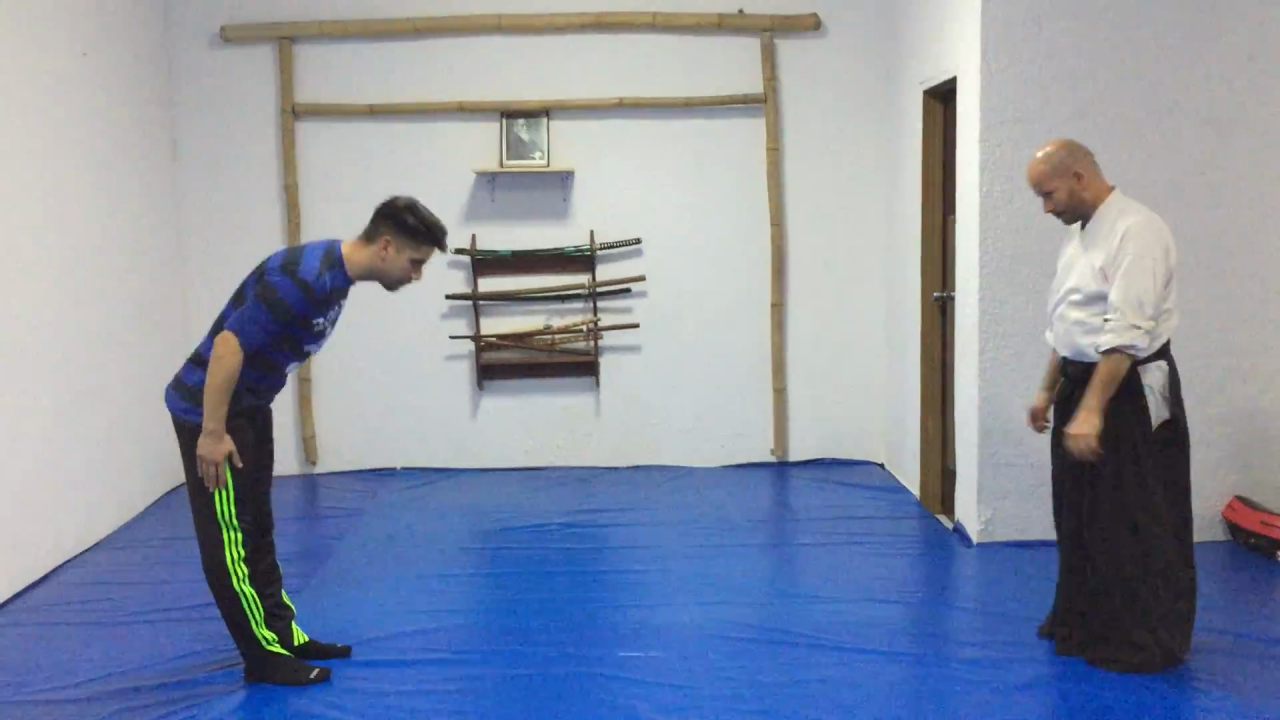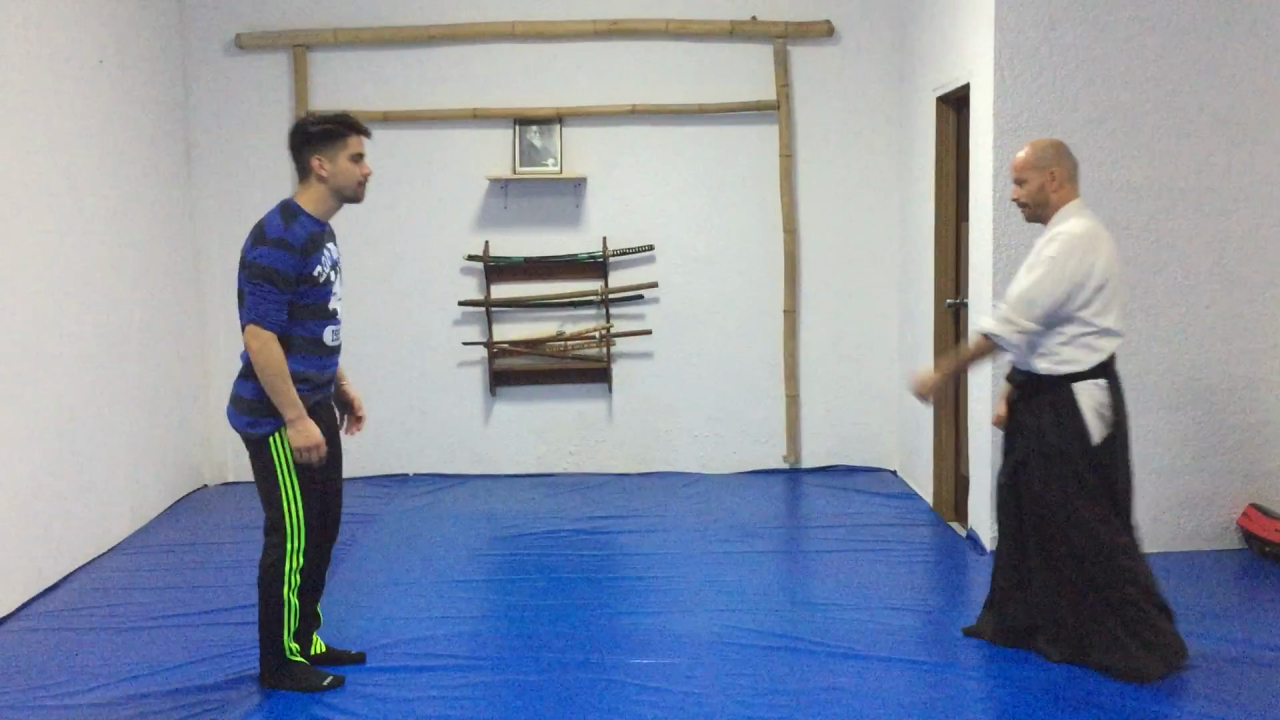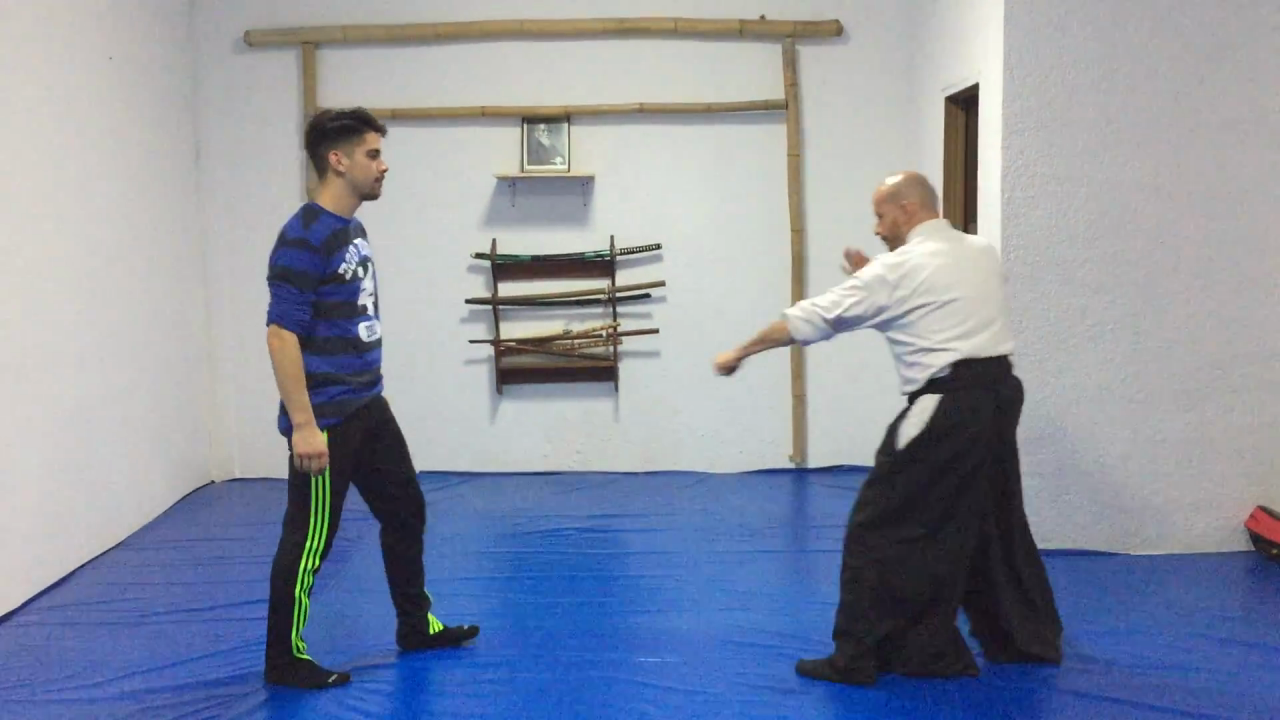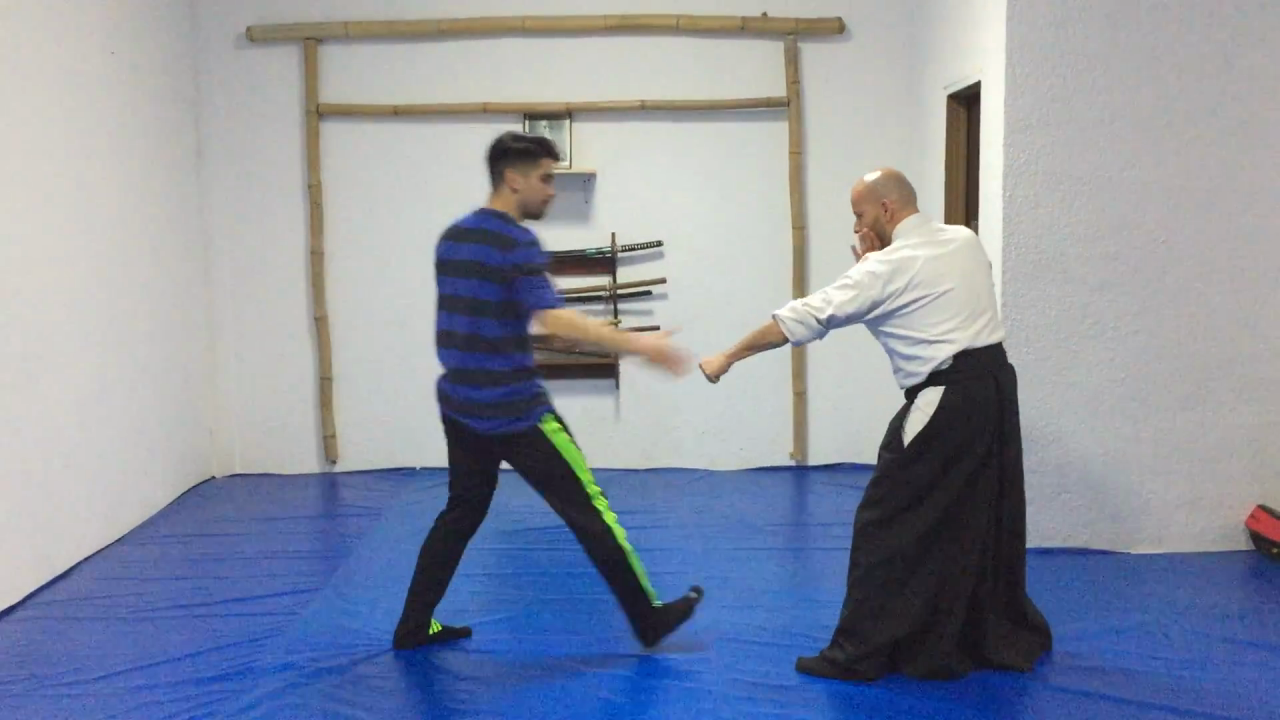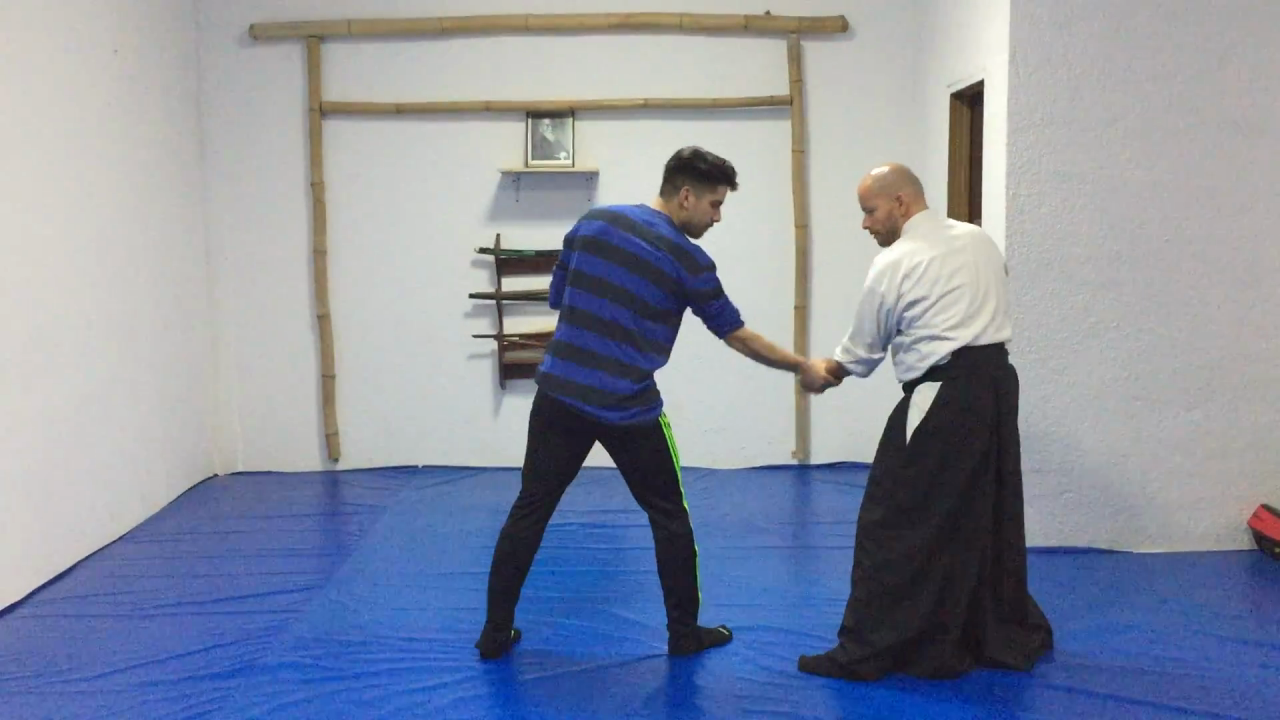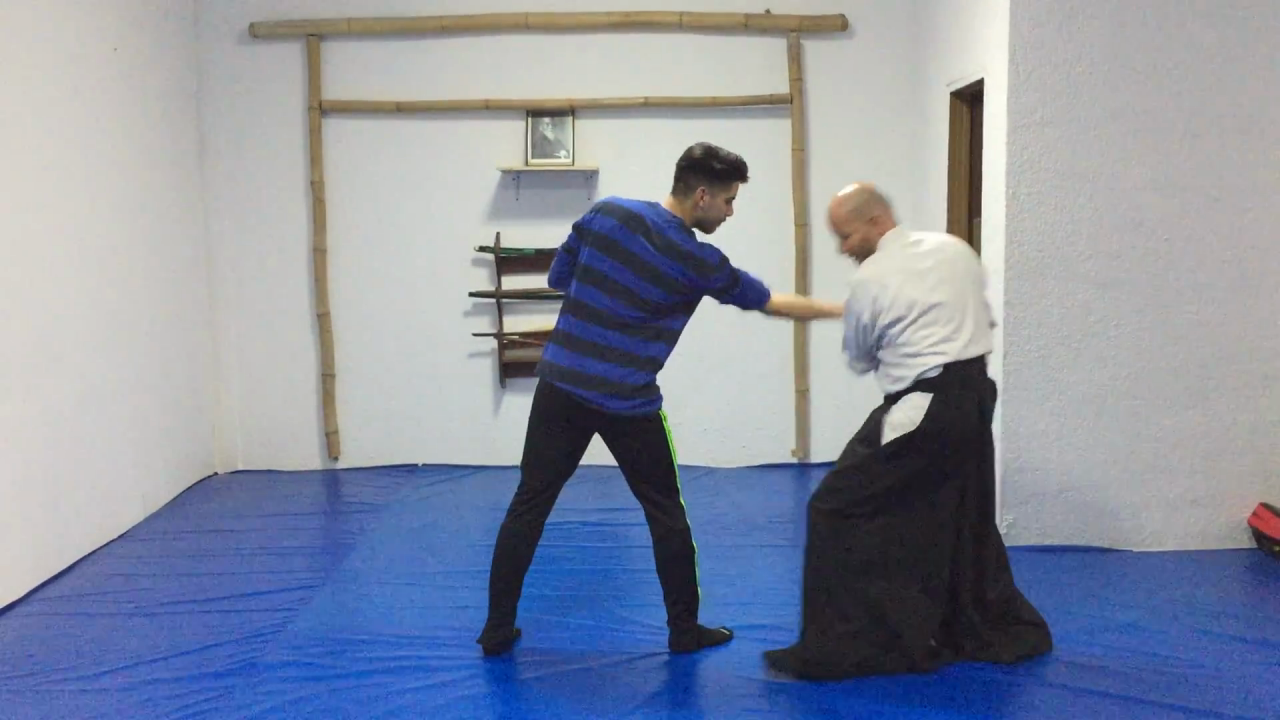
dt=0.7s
person 1, frame 1
left shoulder: (335, 272)
right shoulder: (304, 278)
right elbow: (229, 344)
right wrist: (213, 432)
left hip: (247, 408)
right hip: (210, 409)
left knee: (256, 528)
right knee: (228, 536)
left ankle: (284, 634)
right ankle: (265, 656)
person 1, frame 2
left shoulder: (321, 231)
right shoulder: (278, 237)
right elbow: (259, 335)
left wrist: (341, 388)
right wrist: (296, 420)
left hip: (315, 406)
right hip: (276, 417)
left knee: (323, 526)
right knee: (293, 536)
left ankle: (306, 639)
right ankle: (280, 661)
person 1, frame 3
left shoulder: (353, 230)
right shoulder: (305, 237)
right elbow: (283, 334)
right wrist: (304, 424)
left hip: (367, 409)
right hip: (327, 419)
left knee: (406, 510)
right knee: (310, 536)
left ankle: (417, 624)
right ankle: (286, 658)
person 1, frame 4
left shoulder: (454, 238)
right shoulder: (516, 243)
right elbow: (553, 317)
right wrist: (638, 344)
left hip: (462, 405)
right hip: (513, 409)
left knee: (463, 510)
right knee: (586, 506)
left ankle: (414, 625)
right ankle: (647, 617)
person 1, frame 5
left shoulder: (593, 222)
right shoulder: (688, 261)
left elbow: (557, 295)
right elbow: (736, 334)
right wrist: (803, 367)
left hip: (559, 393)
right hip: (628, 408)
left knee: (530, 509)
right knee: (669, 517)
left ankle: (495, 632)
right ankle: (684, 631)
person 1, frame 6
left shoulder: (605, 213)
right shoulder: (699, 261)
left elbow: (558, 277)
right elbow: (766, 302)
right wrist: (838, 310)
left hip: (560, 383)
right hip: (627, 401)
left knee: (529, 503)
right knee: (664, 512)
left ankle: (497, 629)
right ankle: (684, 629)
person 2, frame 1
left shoulder: (1135, 230)
right shoulder: (1082, 233)
left elbow: (1128, 334)
left wrist: (1092, 410)
right wrist: (1049, 391)
left hip: (1131, 394)
right hip: (1086, 389)
left knee: (1134, 520)
right knee: (1082, 513)
left ankle: (1146, 640)
right ankle: (1086, 622)
person 2, frame 2
left shoulder: (1075, 239)
right shoulder: (1061, 236)
left elbow: (1011, 325)
left wrist: (944, 370)
right wrist: (1013, 393)
left hip: (1074, 404)
right hip: (1045, 398)
left knee: (1089, 526)
right knee: (1026, 513)
left ankle: (1142, 645)
right ankle: (1022, 619)
person 2, frame 3
left shoulder: (899, 268)
right shoulder: (984, 252)
left elbow: (815, 317)
left wrist: (740, 352)
left hip: (948, 410)
right hip: (998, 397)
left knee: (881, 527)
right knee: (994, 523)
left ankle: (858, 656)
right ankle: (1026, 635)
person 2, frame 4
left shoulder: (888, 267)
right shoulder: (966, 241)
left elbow: (805, 317)
left wrist: (729, 357)
left hip: (947, 402)
right hip: (995, 389)
left knee: (889, 524)
right knee: (984, 518)
left ankle: (858, 653)
right ankle: (1005, 636)
person 2, frame 5
left shoulder: (894, 263)
right shoulder: (980, 241)
left elbow: (860, 354)
left wrist: (821, 374)
left hip: (943, 399)
right hip: (995, 385)
left knee: (895, 523)
right knee: (987, 516)
left ankle: (865, 652)
right ankle: (1010, 634)
person 2, frame 6
left shoulder: (871, 278)
right shoulder: (957, 252)
left elbow: (860, 359)
right elbow: (981, 322)
left wrist: (878, 330)
left hip: (923, 411)
right hip: (973, 398)
left knee: (839, 511)
right knee: (962, 522)
left ankle: (833, 648)
right ankle: (1002, 633)
